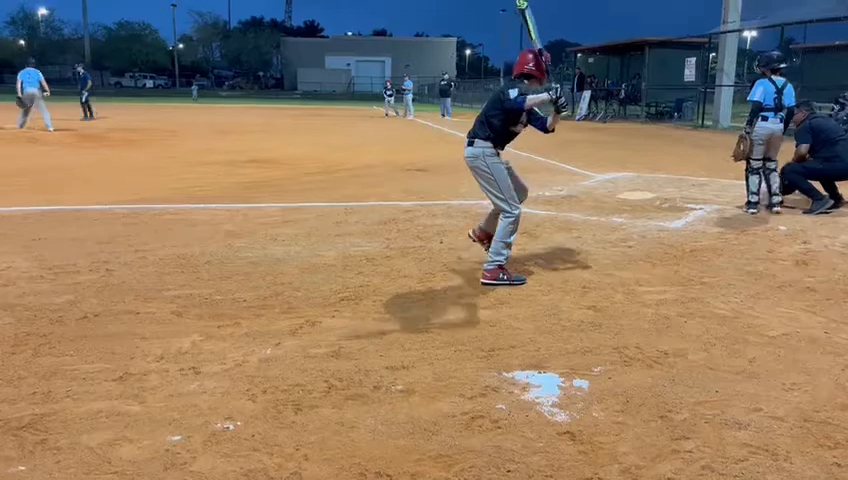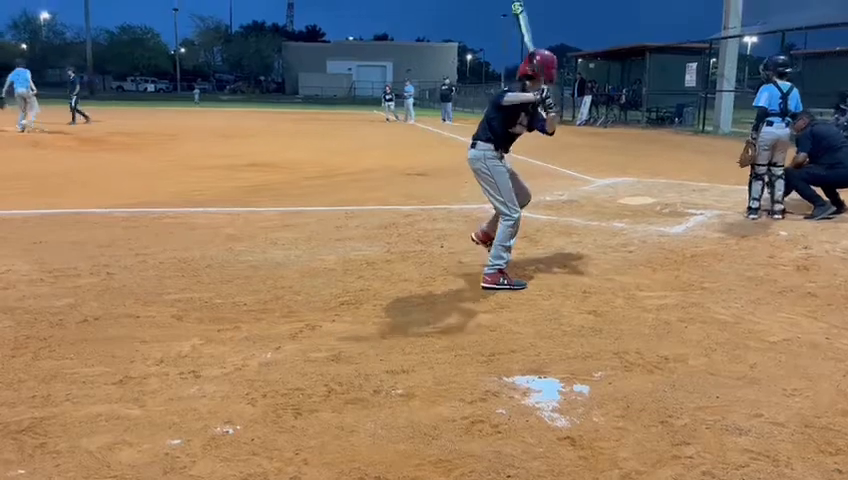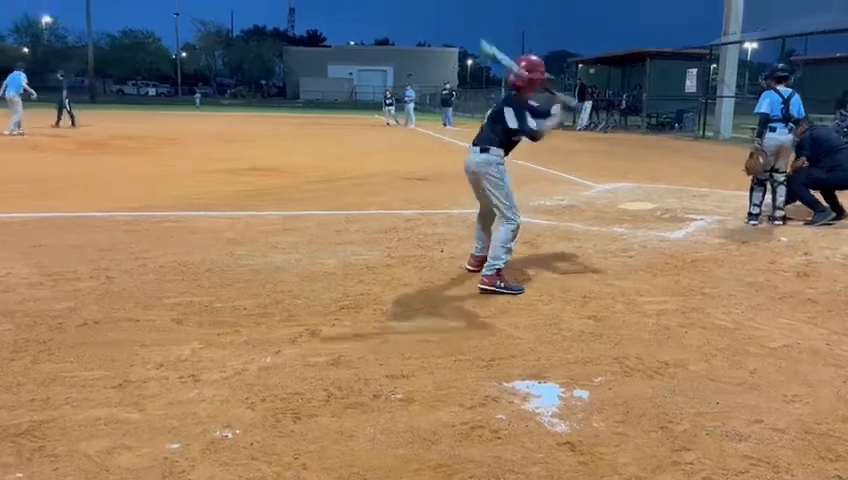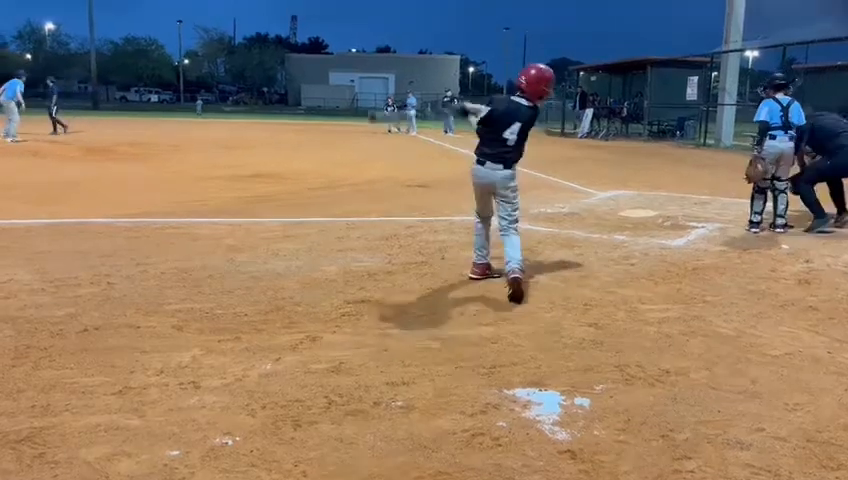
dt=0.3s
person 1, frame 1
left shoulder: (527, 99)
right shoulder: (515, 88)
left elbow: (546, 126)
right elbow: (516, 104)
left wrist: (557, 111)
right wrist: (550, 97)
left hip: (487, 152)
right hip: (482, 152)
left knee: (519, 193)
right knee: (511, 210)
left ankle: (484, 231)
right ankle: (494, 269)
person 1, frame 2
left shoulder: (532, 107)
right shoulder: (516, 91)
left elbow: (548, 129)
right elbow: (499, 100)
left wrist: (551, 111)
right wrist: (534, 96)
left hip: (494, 155)
right hip: (485, 154)
left knee: (522, 197)
right knee: (511, 214)
left ankle: (487, 233)
right ankle: (494, 274)
person 1, frame 3
left shoulder: (526, 104)
right shoulder: (512, 103)
left elbow: (546, 115)
right elbow: (533, 133)
left wrist: (559, 108)
right wrist: (558, 117)
left hip: (474, 159)
right hip: (490, 161)
left knee: (487, 210)
right knee: (510, 219)
left ankle: (478, 257)
right ankle: (491, 276)
person 1, frame 4
left shoulder: (498, 102)
right shoulder: (532, 113)
left elbow: (481, 128)
left wrist: (469, 110)
right wrist: (474, 109)
left hip: (481, 169)
right hip: (505, 174)
left knee: (483, 217)
right knee: (509, 227)
left ankle: (480, 265)
right ankle: (514, 269)
person 2, frame 1
left shoulder: (762, 83)
right shoulder: (788, 86)
left elbow: (756, 107)
right elbow: (791, 112)
left wrist: (747, 127)
right wrist: (782, 130)
left hip: (761, 125)
right hip: (778, 126)
left knee: (754, 164)
right knee: (771, 164)
left ankle: (753, 203)
right ankle: (775, 201)
person 2, frame 2
left shoulder: (767, 88)
right shoulder: (793, 90)
left elbow: (761, 113)
right elbow: (797, 115)
left wrist: (753, 133)
left hip: (767, 130)
right hip: (785, 131)
left knee: (759, 170)
right knee: (778, 170)
left ankle: (754, 209)
right ankle: (777, 208)
person 2, frame 3
left shoulder: (768, 94)
right shoulder: (795, 96)
left elbow: (764, 118)
right elbow: (799, 121)
left wrist: (758, 140)
left hip: (770, 136)
right hip: (788, 137)
left knee: (760, 176)
right knee: (780, 177)
left ankle: (754, 214)
right ankle: (778, 215)
person 2, frame 4
left shoulder: (767, 103)
right shoulder: (795, 104)
left elbow: (763, 127)
left wrist: (757, 147)
right wrist: (796, 151)
left hip: (770, 144)
right hip: (789, 145)
left knee: (761, 184)
right knee: (781, 185)
left ankle: (755, 222)
right ankle: (780, 222)
person 3, frame 1
left shoulder: (805, 126)
right shoulder: (825, 119)
left elbow: (802, 152)
left wrist: (794, 161)
left hip: (837, 165)
left knee: (788, 171)
right knee: (817, 164)
left ankle: (819, 200)
right ankle: (836, 197)
person 3, frame 2
left shoulder: (806, 133)
right shoulder: (827, 126)
left elbow: (800, 159)
left wrist: (789, 168)
right wrist: (806, 164)
left knee: (791, 175)
right knee: (818, 170)
left ankle: (821, 206)
right ankle: (837, 203)
person 3, frame 3
left shoulder: (806, 137)
right shoulder: (825, 131)
left elbow: (798, 164)
left wrist: (792, 176)
left knee: (793, 181)
right knee: (819, 173)
left ankle: (821, 212)
right ankle: (837, 210)
person 3, frame 4
left shoulder: (806, 124)
right shoulder: (830, 117)
left elbow: (799, 152)
left wrist: (803, 170)
left knee: (801, 180)
right knee: (831, 174)
left ankle: (821, 218)
